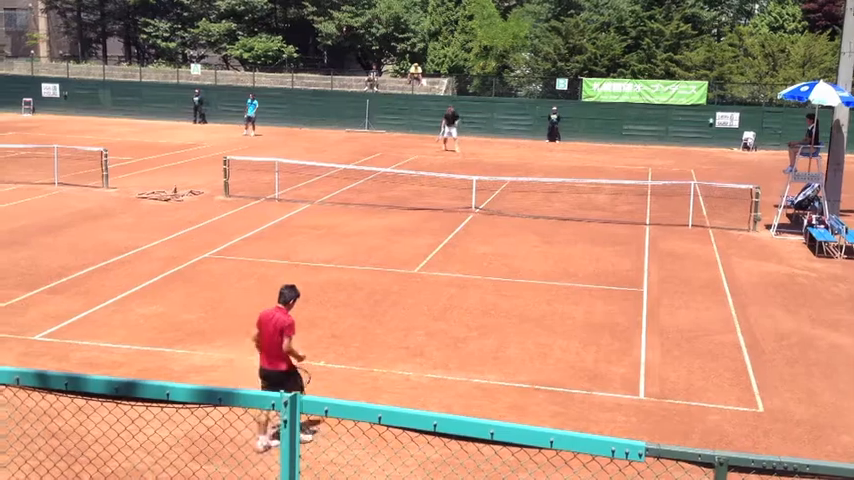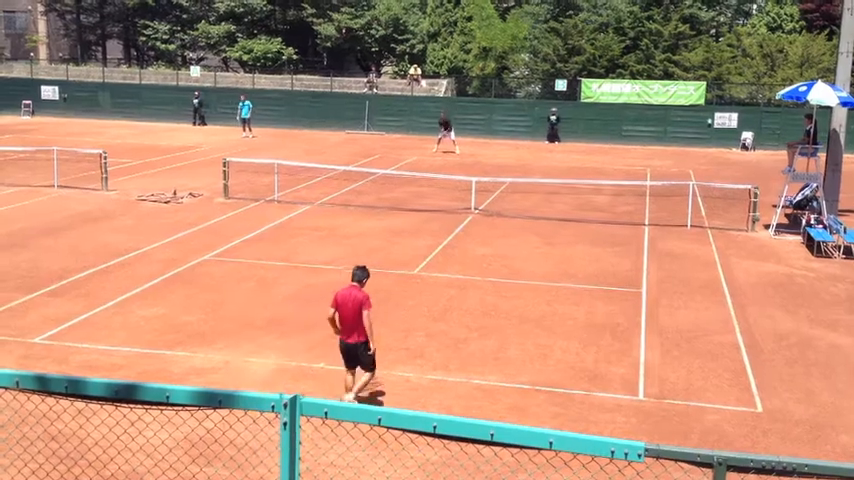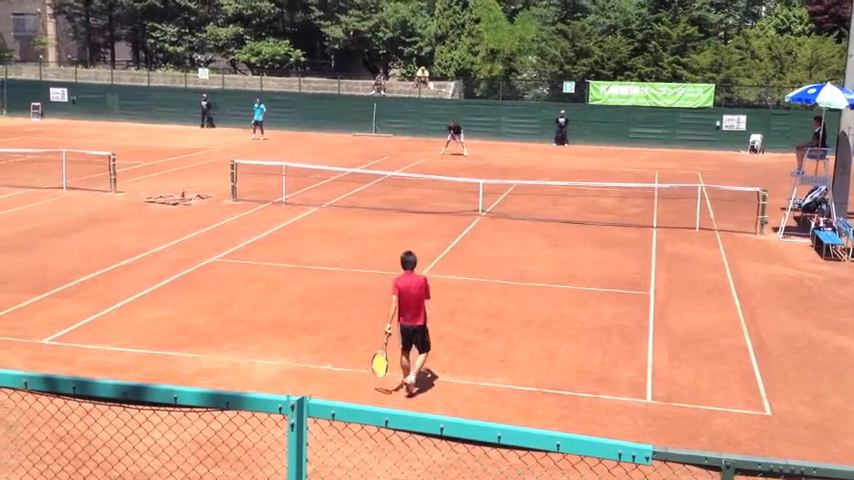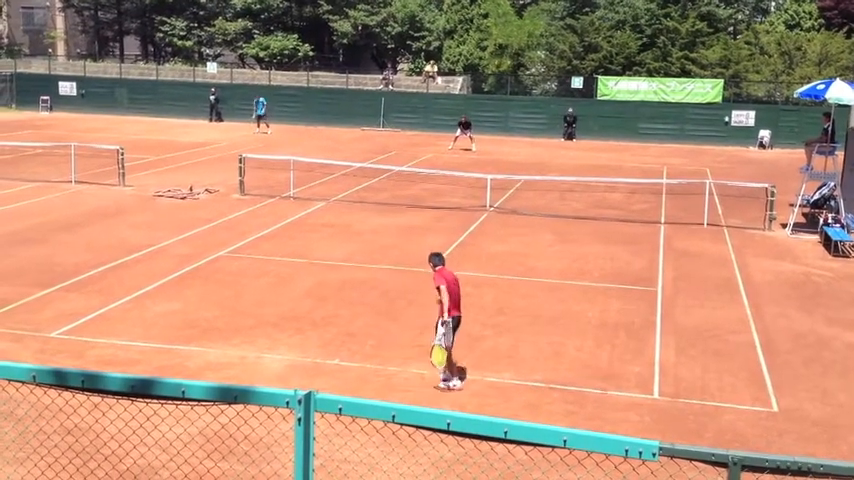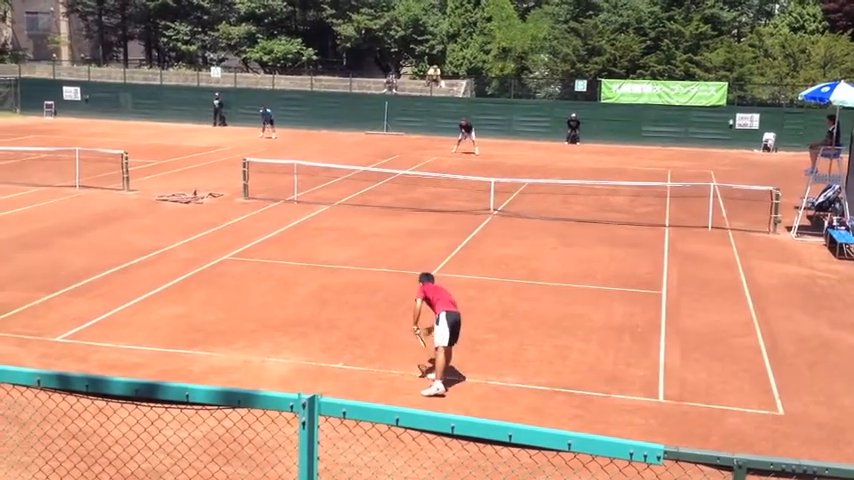
dt=1s
person 1, frame 1
left shoulder: (264, 314)
right shoulder: (287, 320)
left elbow: (256, 338)
right elbow: (286, 348)
right wrist: (298, 356)
left hip: (265, 367)
right hip: (283, 368)
left ankle: (262, 440)
right ankle: (298, 432)
person 1, frame 2
left shoulder: (339, 294)
right shoulder: (363, 296)
left elbow: (330, 316)
right elbow: (366, 320)
left wrist: (336, 329)
right wrist: (372, 342)
left hip: (344, 341)
right hip: (360, 341)
left knee: (350, 371)
right knee: (370, 372)
left ankle: (350, 402)
right ankle: (351, 396)
person 1, frame 3
left shoulder: (397, 282)
right shoulder: (422, 279)
left elbow: (394, 304)
left wrist: (389, 323)
left hip: (404, 324)
right hip: (420, 324)
left knee: (405, 353)
right knee: (423, 353)
left ankle: (406, 379)
right ankle: (412, 377)
person 1, frame 4
left shoulder: (438, 275)
right shoulder: (451, 274)
left elbow: (444, 292)
left wrist: (445, 313)
left hip: (449, 316)
right hip: (456, 314)
left knee: (446, 348)
right knee: (446, 346)
left ankle: (455, 380)
right ankle: (449, 373)
person 1, frame 5
left shoulder: (423, 288)
right shoulder: (439, 289)
left elbow: (418, 306)
left wrist: (415, 325)
right wrist: (434, 328)
left hip: (445, 314)
right hip: (456, 315)
left knee: (440, 350)
right knee: (447, 348)
left ankle: (438, 384)
right ankle: (439, 375)
